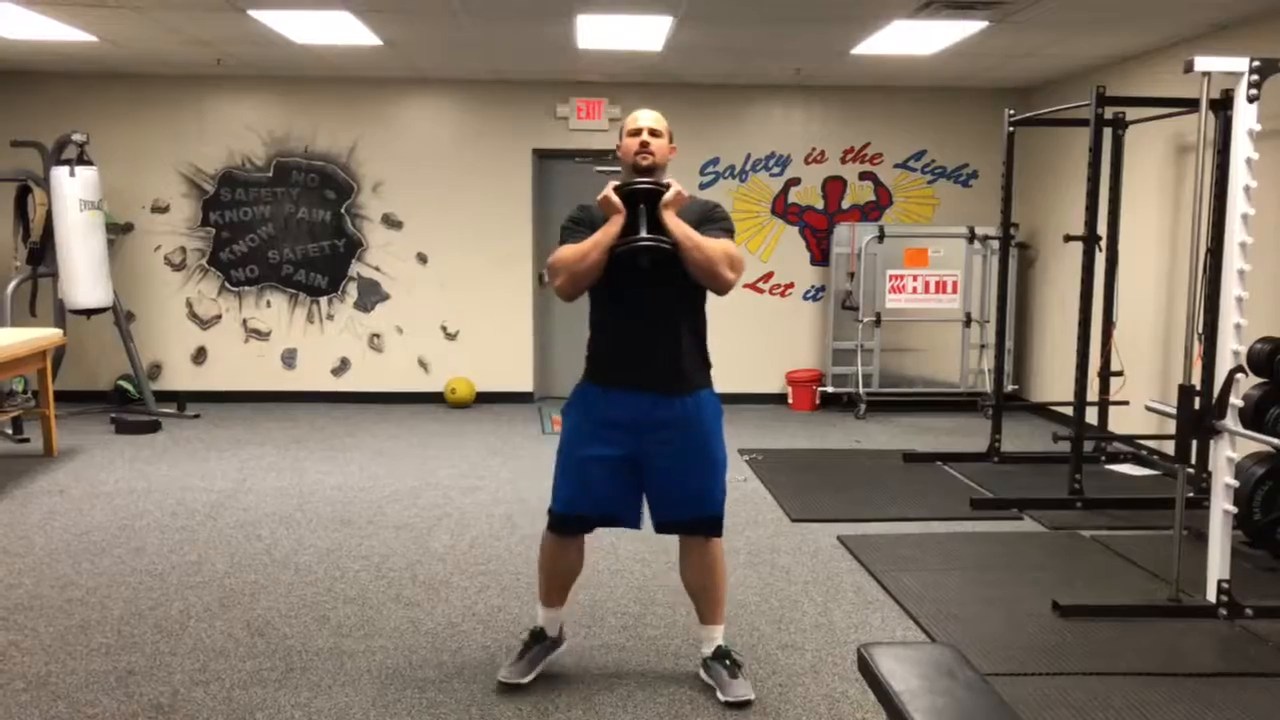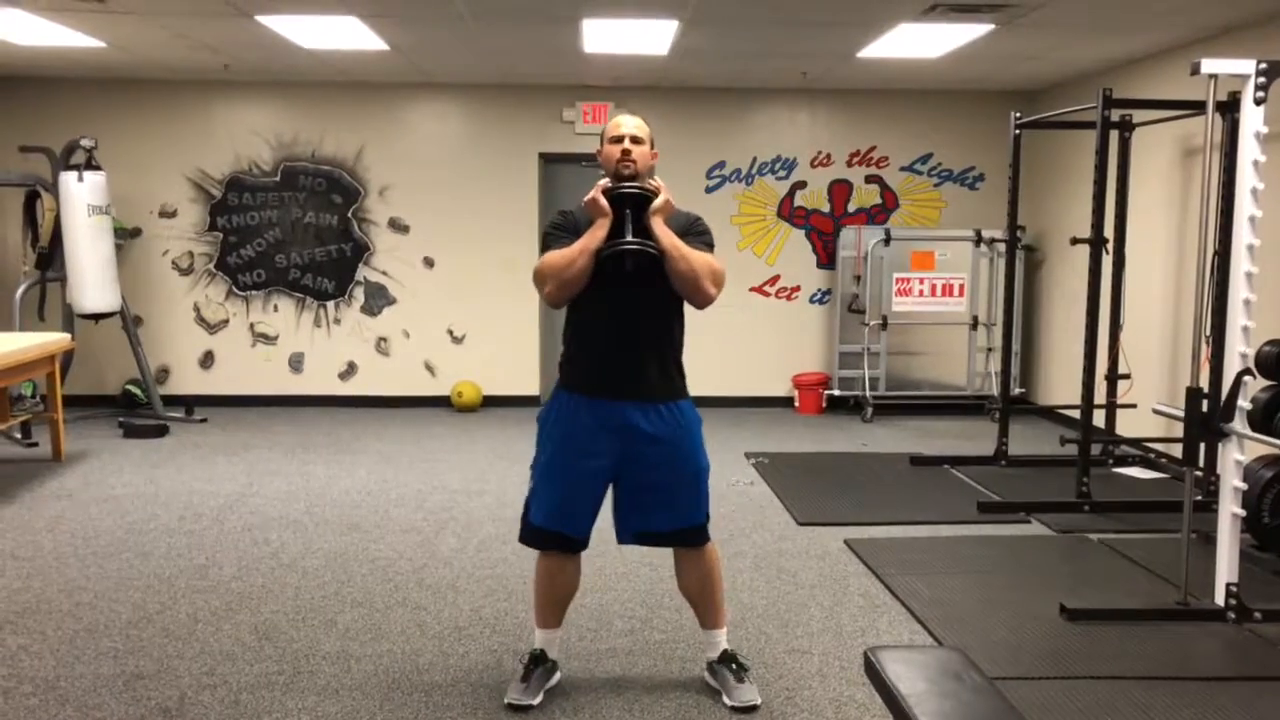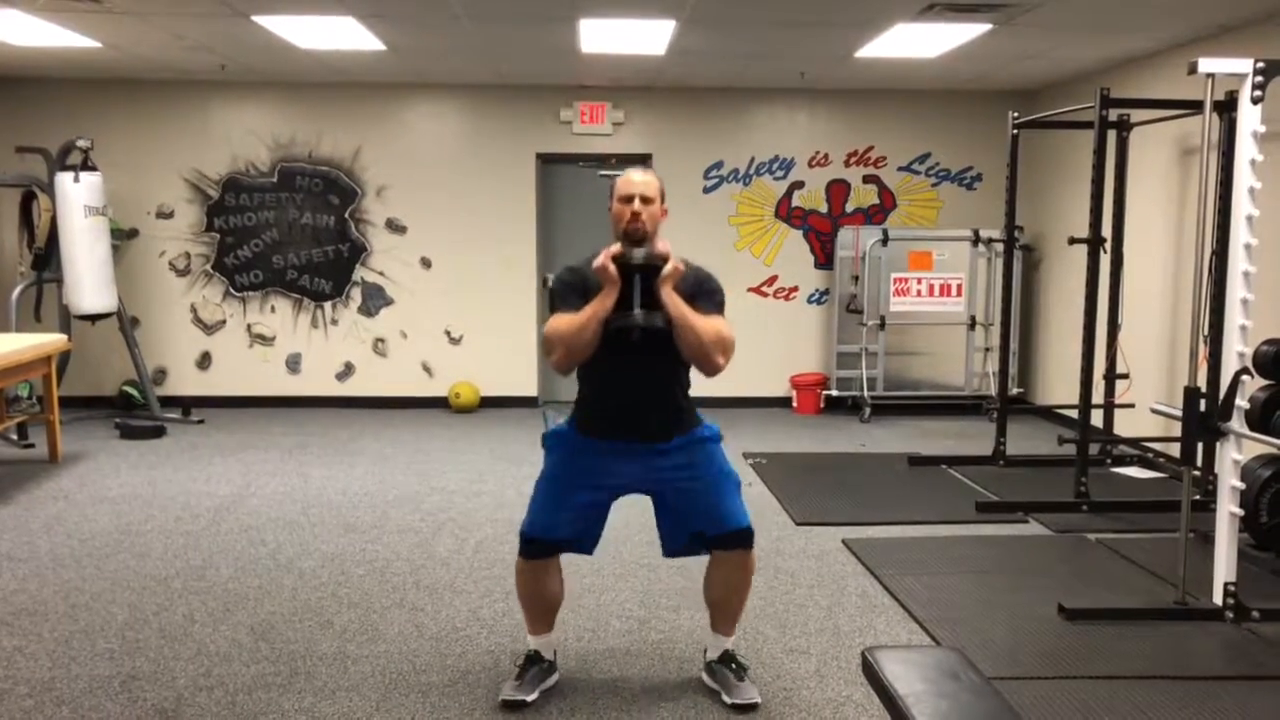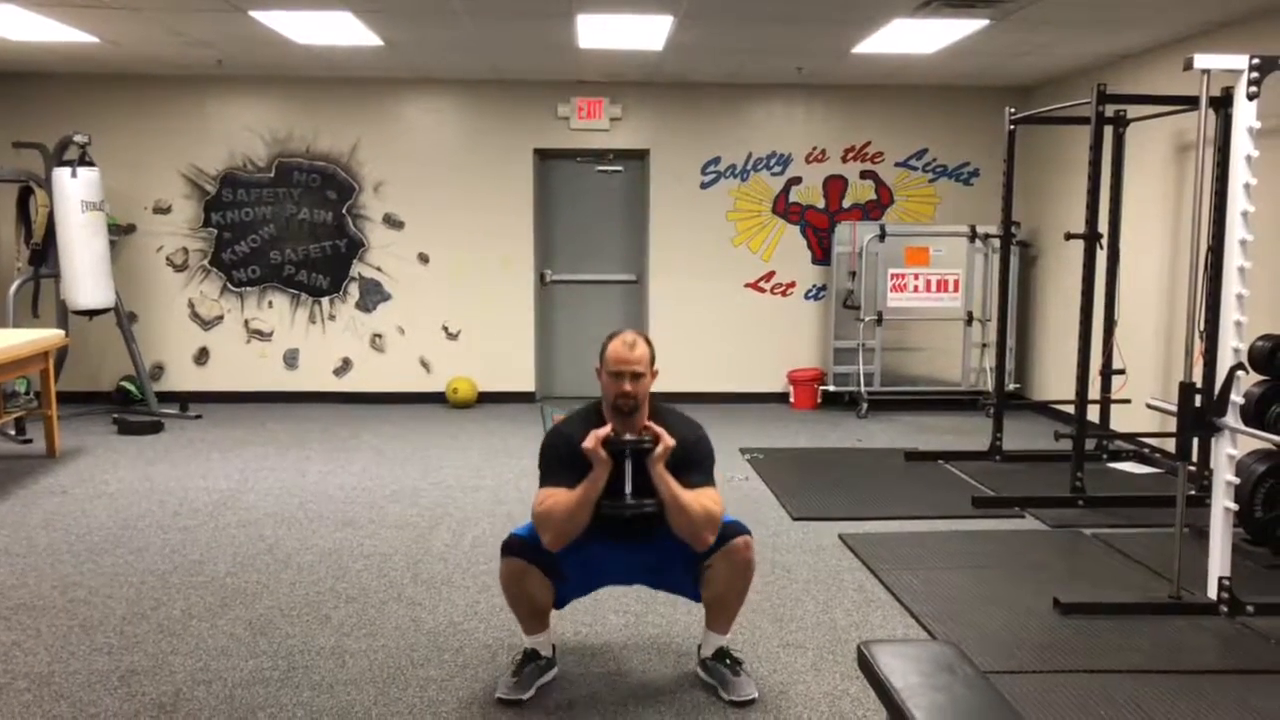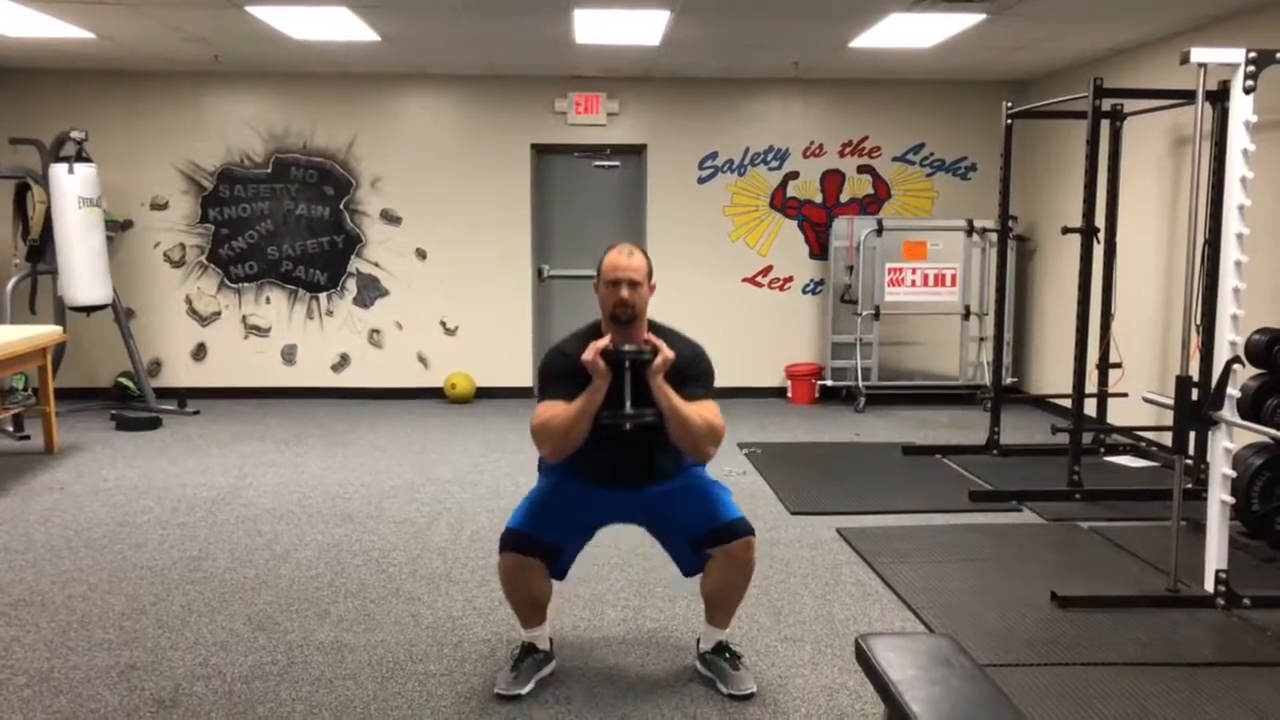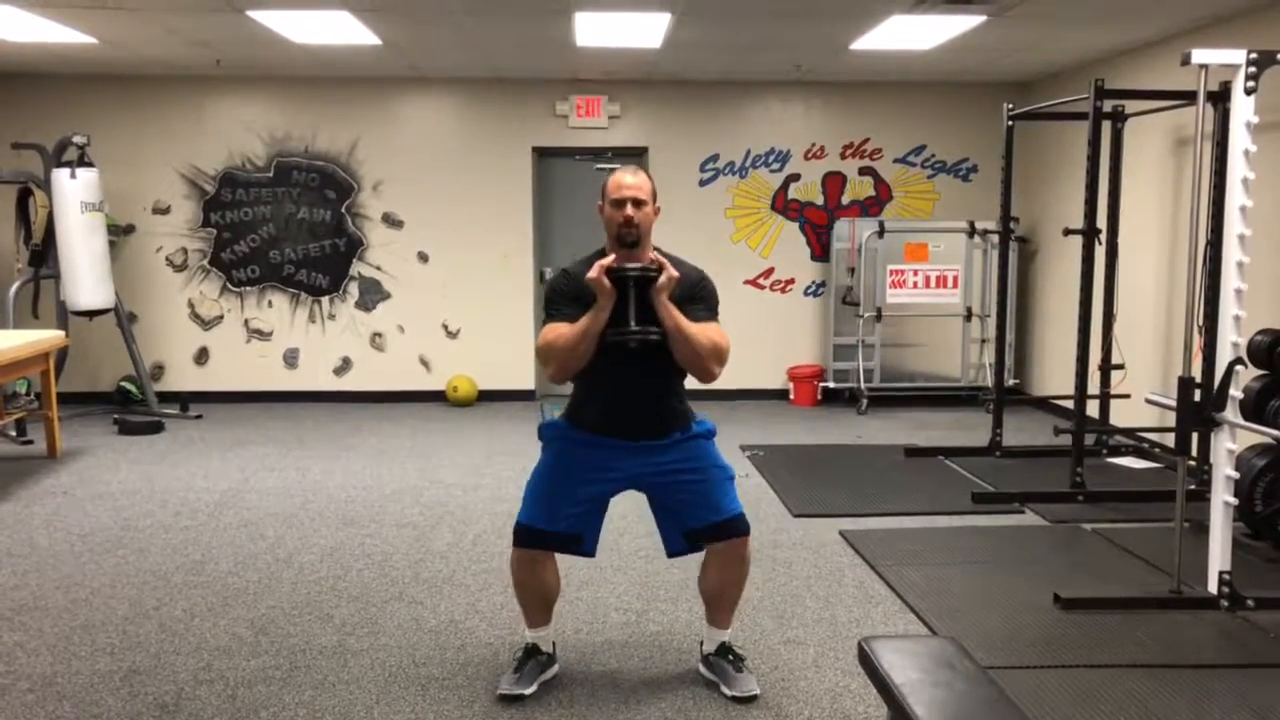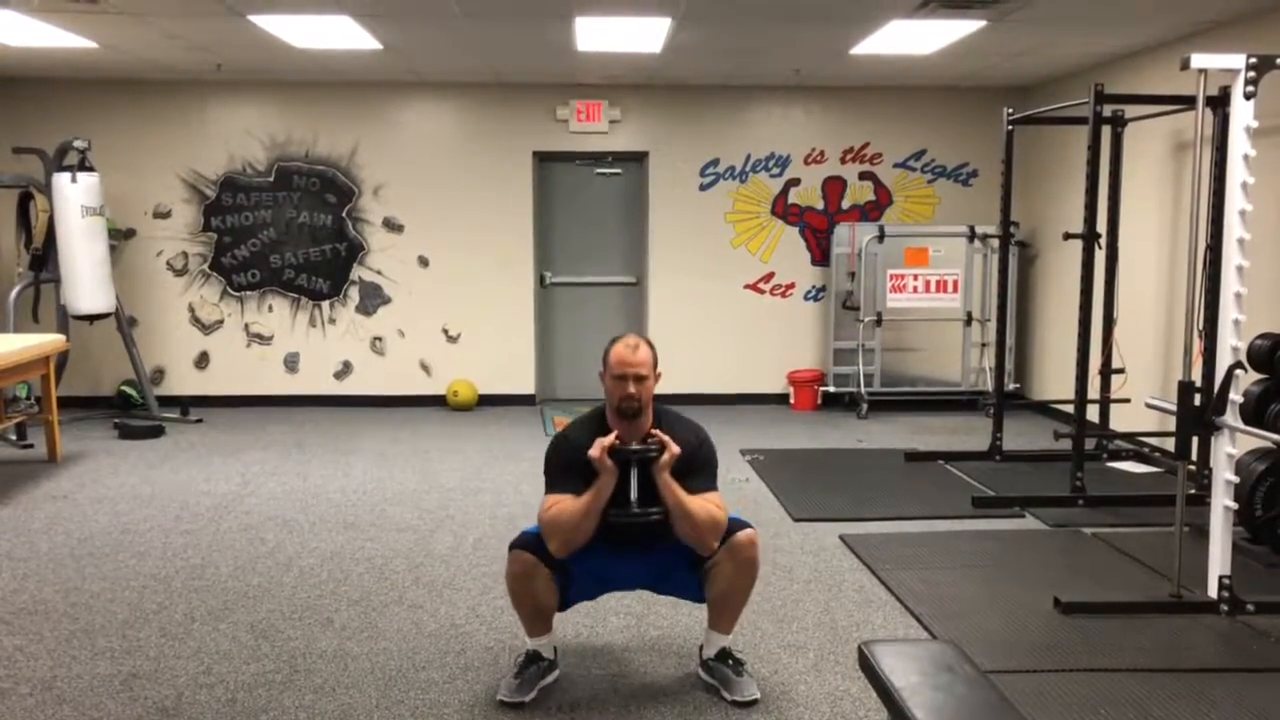
dt=0.7s
person 1, frame 1
left shoulder: (703, 213)
right shoulder: (591, 216)
left elbow: (725, 276)
right elbow: (563, 282)
left wrist: (670, 217)
right wrist: (616, 221)
left hip: (684, 398)
right hip: (604, 397)
left knee: (700, 526)
right knee: (567, 520)
left ankle: (714, 652)
right ankle: (546, 632)
person 1, frame 2
left shoulder: (685, 224)
right shoulder: (571, 221)
left elbow: (705, 291)
right elbow: (552, 288)
left wrist: (657, 224)
right wrist: (601, 224)
left hip: (664, 408)
right hip: (582, 407)
left knee: (691, 534)
right knee: (557, 537)
left ankle: (719, 655)
right ankle: (544, 656)
person 1, frame 3
left shoulder: (696, 282)
right shoulder: (578, 279)
left elbow: (715, 359)
right elbow: (561, 358)
left wrist: (668, 292)
right wrist: (607, 292)
left hip: (678, 442)
right hip: (592, 442)
left knee: (736, 539)
right knee: (537, 544)
left ankle: (719, 656)
right ankle: (541, 658)
person 1, frame 4
left shoulder: (685, 436)
right shoulder: (568, 437)
left elbow: (704, 535)
right elbow: (552, 537)
left wrist: (658, 469)
right wrist: (599, 471)
left hip: (664, 545)
right hip: (589, 545)
left knee: (737, 545)
right knee: (517, 555)
left ankle: (714, 652)
right ankle: (538, 653)
person 1, frame 5
left shoulder: (684, 354)
right shoulder: (567, 355)
left elbow: (705, 446)
right elbow: (550, 447)
left wrist: (658, 382)
right wrist: (599, 383)
left hip: (666, 478)
right hip: (583, 480)
left knee: (737, 541)
right knee: (517, 549)
left ankle: (713, 647)
right ankle: (537, 648)
person 1, frame 6
left shoulder: (689, 280)
right shoulder: (573, 281)
left elbow: (710, 367)
right elbow: (556, 368)
left wrist: (664, 302)
right wrist: (602, 305)
left hip: (674, 440)
right hip: (587, 439)
left knee: (731, 538)
right knee: (532, 541)
left ankle: (717, 648)
right ankle: (539, 649)
person 1, frame 7
left shoulder: (688, 440)
right shoulder: (573, 443)
left elbow: (709, 540)
right elbow: (558, 543)
left wrist: (663, 476)
right wrist: (605, 478)
left hip: (667, 551)
right hip: (592, 552)
left knee: (741, 543)
right knee: (524, 557)
left ankle: (715, 653)
right ankle: (540, 655)
